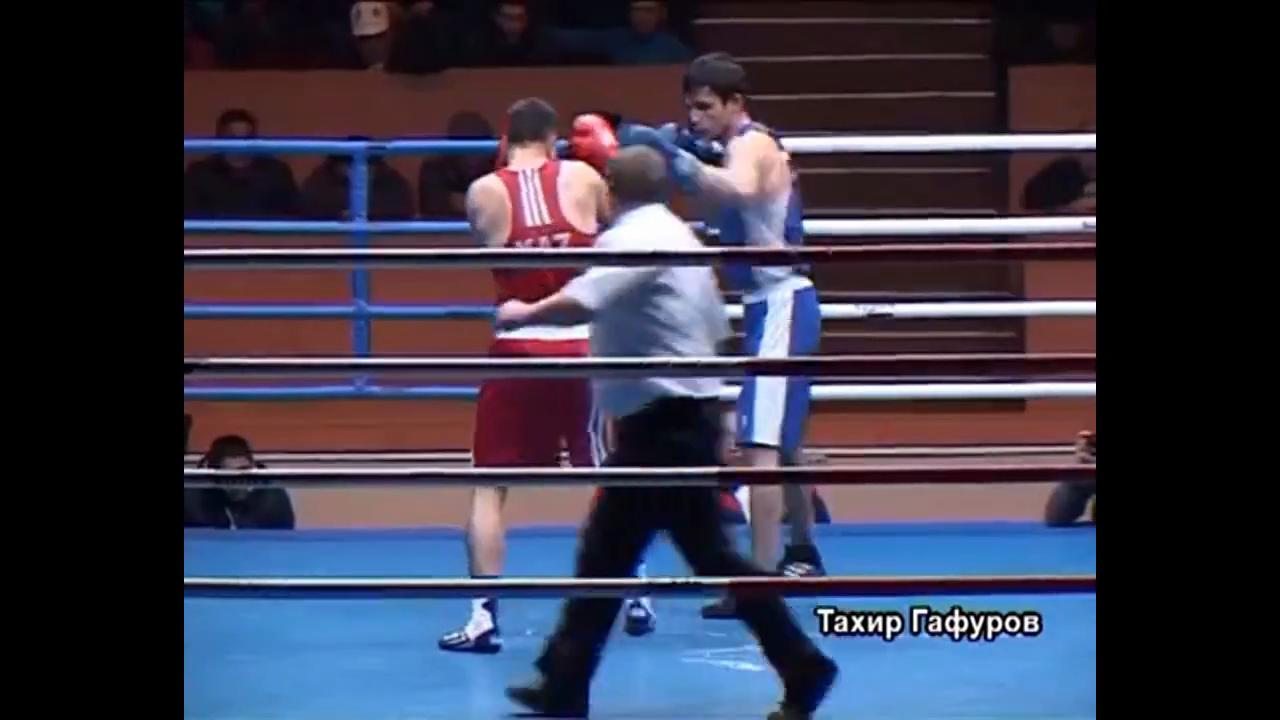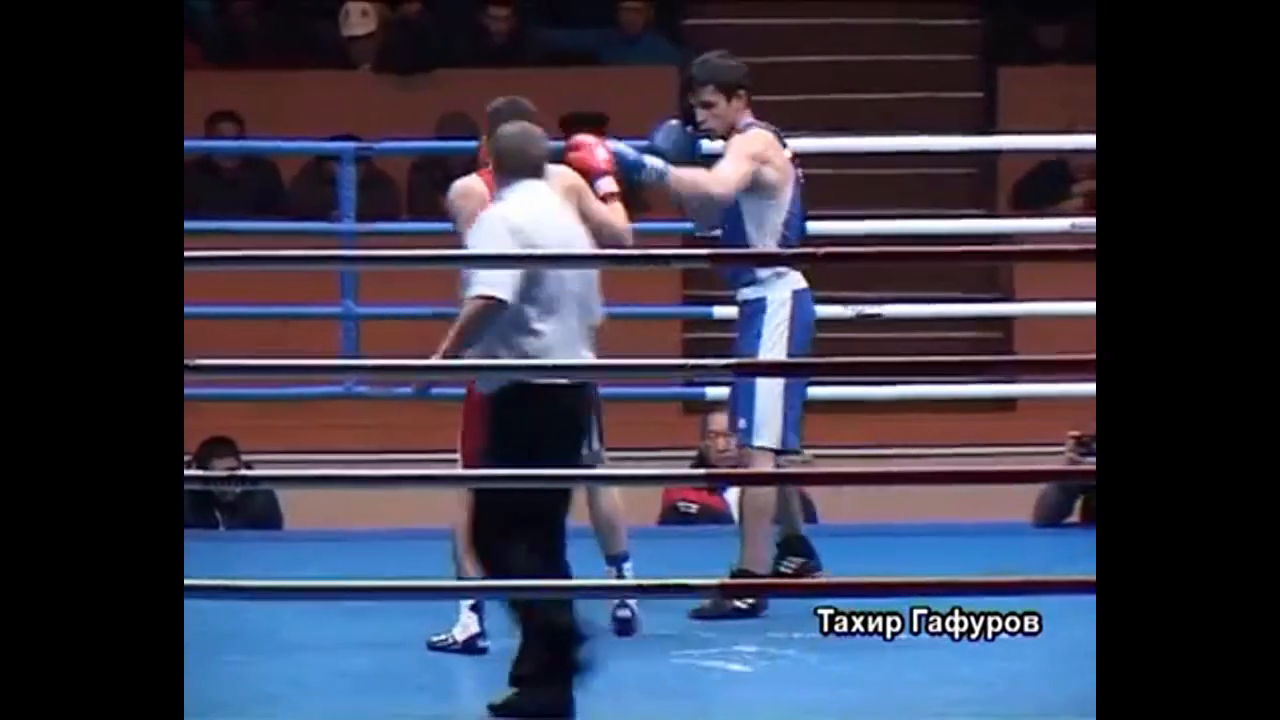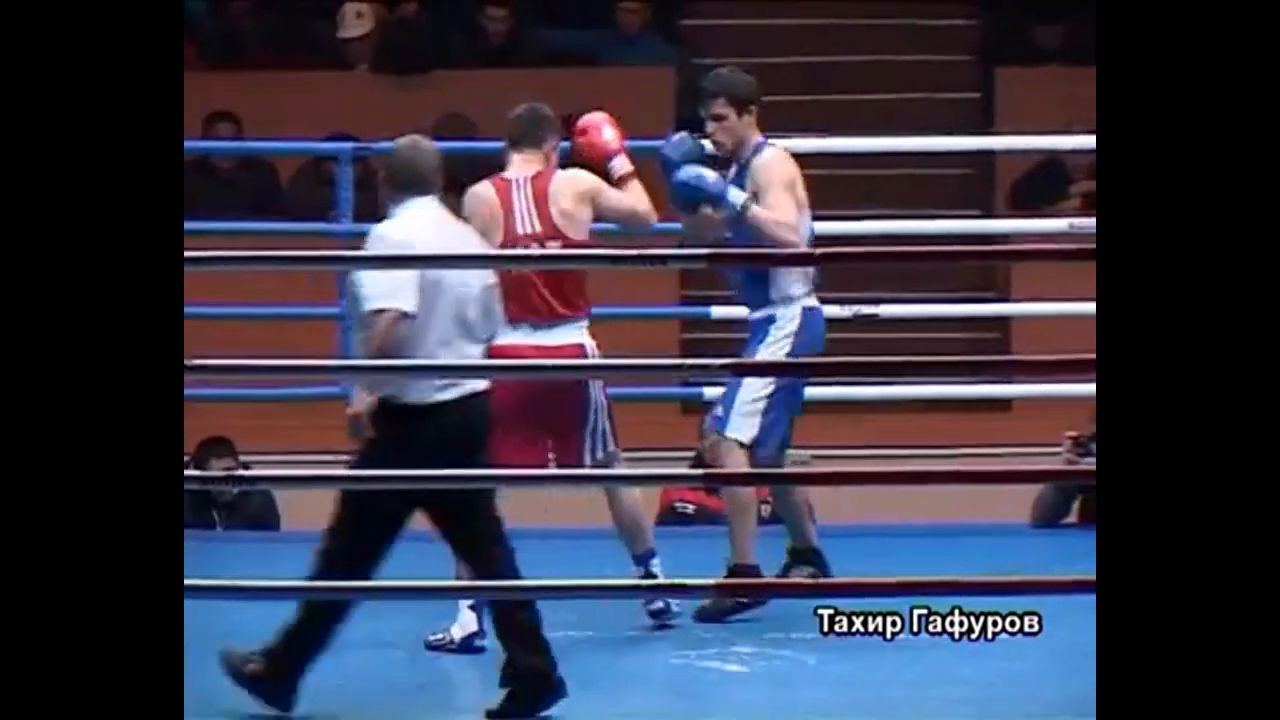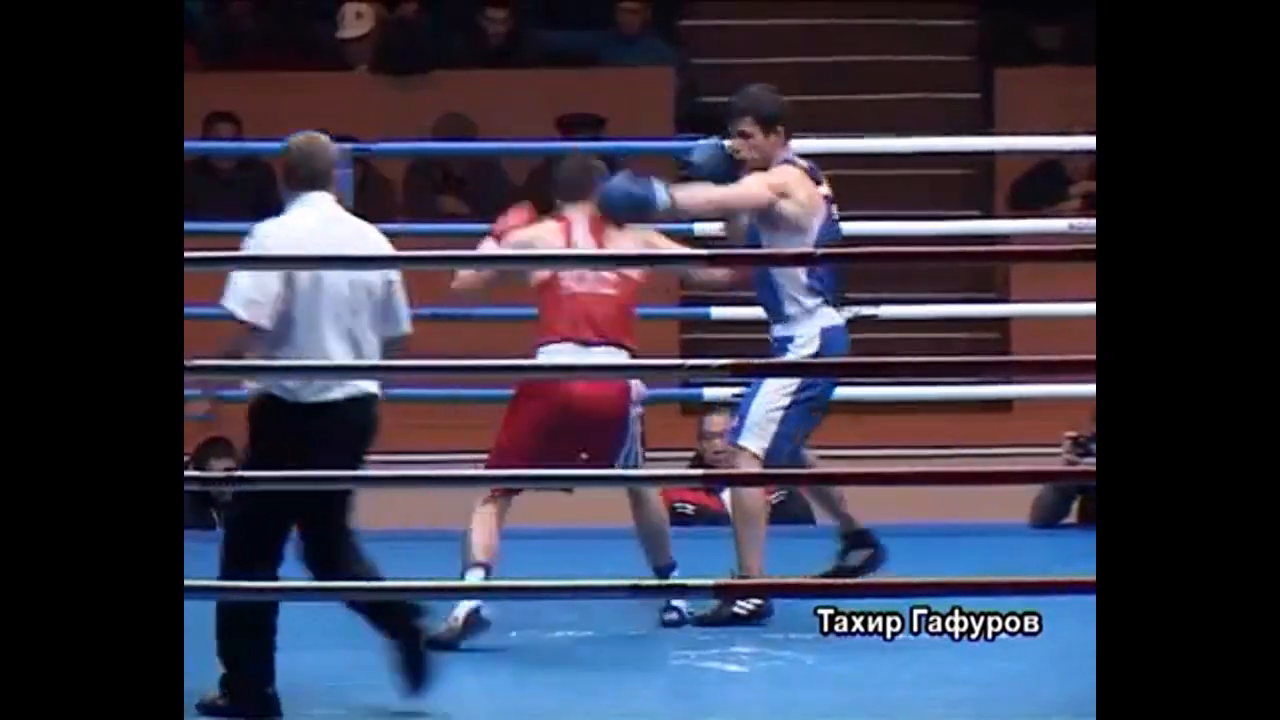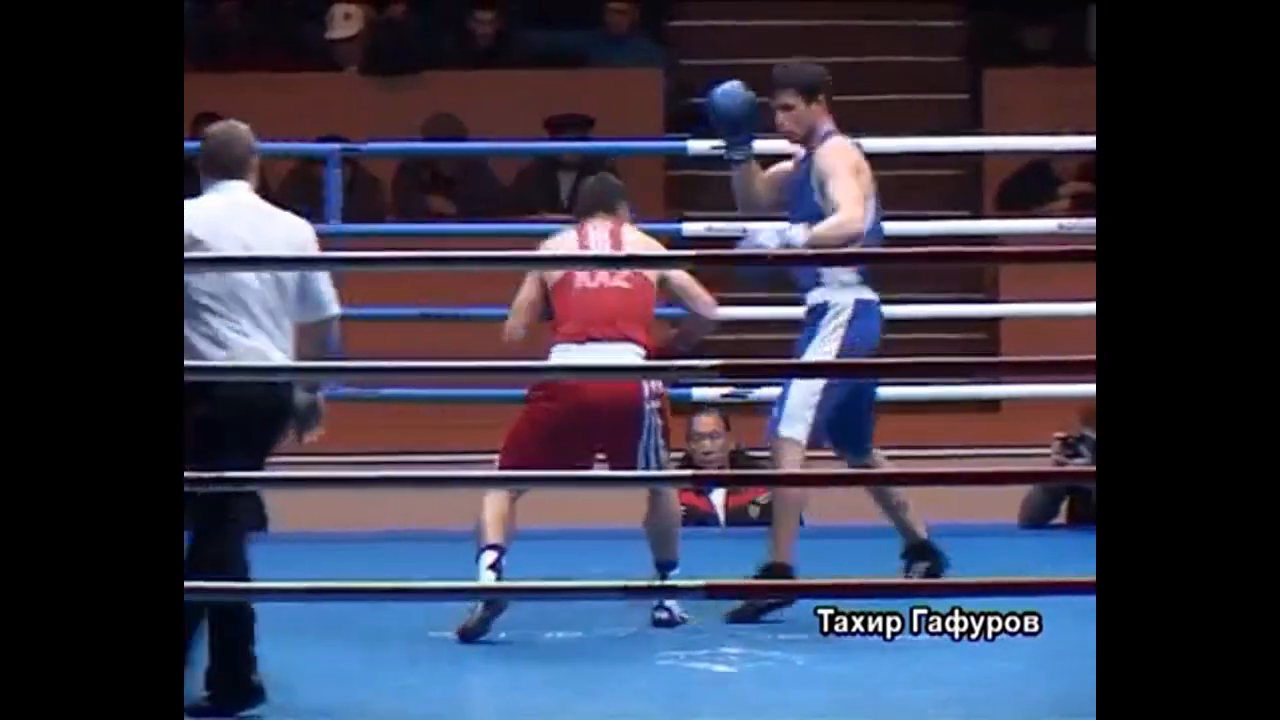
dt=0.2s
person 1, frame 1
left shoulder: (628, 238)
right shoulder: (683, 239)
left elbow: (579, 301)
right elbow: (713, 331)
left wrist: (524, 314)
left hip: (664, 418)
right hip: (683, 413)
left knee: (710, 552)
right knee: (607, 550)
left ankle: (801, 665)
person 1, frame 2
left shoulder: (503, 219)
right shoulder: (569, 221)
left elbow: (488, 302)
right elbow: (590, 317)
left wrist: (443, 358)
left hip: (526, 399)
right hip: (572, 395)
left knee: (498, 538)
right knee: (546, 540)
left ankle: (554, 654)
person 1, frame 3
left shoulder: (391, 237)
right shoulder: (469, 241)
left elbow: (391, 319)
left wrist: (369, 392)
left hip: (409, 418)
right hip: (468, 411)
left knee: (350, 548)
right knee: (483, 551)
left ankle: (278, 673)
person 1, frame 4
left shoulder: (270, 239)
right shoulder: (370, 240)
left elbow: (247, 329)
right elbow: (393, 335)
right wrist: (369, 396)
left hip: (291, 409)
right hip: (353, 408)
left knee: (252, 545)
right knee: (327, 542)
right ankle: (399, 618)
person 1, frame 5
left shoulder: (188, 222)
right shoulder: (290, 229)
right elbow: (320, 321)
right wrist: (313, 392)
left hip: (211, 394)
right hip: (272, 393)
left knee: (220, 527)
right knee: (225, 525)
person 2, frame 1
left shoulder: (750, 148)
right shoulder: (748, 149)
left elbow: (738, 190)
right elbow: (723, 214)
left wrist: (677, 161)
right wrist: (683, 161)
left hip: (782, 305)
right hip: (772, 304)
left knee: (761, 444)
right knee: (778, 440)
right ankle: (802, 552)
person 2, frame 2
left shoulder: (754, 144)
right shoulder: (738, 147)
left elbow: (714, 190)
right elbow: (703, 205)
left wrist: (642, 162)
right wrist: (672, 169)
left hip: (776, 305)
right hip: (760, 306)
left knee: (758, 448)
right knee: (762, 442)
left ankle: (750, 584)
right ankle: (795, 551)
person 2, frame 3
left shoulder: (772, 166)
right shoulder: (743, 171)
left elbow: (788, 239)
left wrist: (728, 198)
right wrist: (689, 194)
left hip: (790, 322)
right hip: (769, 321)
left knee: (728, 444)
right knee: (750, 442)
left ankle: (743, 575)
right ankle: (805, 555)
person 2, frame 4
left shoulder: (778, 180)
right shoulder: (796, 180)
left elbow: (713, 202)
right elbow: (735, 226)
left wrist: (648, 195)
left hip: (811, 338)
right hip: (804, 333)
left knee: (747, 454)
right knee: (783, 453)
left ankle: (751, 591)
right ankle: (857, 538)
person 2, frame 5
left shoulder: (835, 152)
right shoulder: (810, 158)
left elbow: (852, 223)
right elbow: (754, 200)
left wrist: (784, 238)
right wrist: (738, 144)
left hip: (843, 313)
right hip: (838, 313)
left knee: (787, 440)
right knee: (854, 449)
left ankle: (778, 571)
right ankle: (922, 550)
person 3, frame 1
left shoulder: (482, 191)
right shoulder: (581, 177)
right wrist: (610, 160)
left hip: (520, 349)
right hip: (580, 346)
left knee: (489, 485)
left ankle: (484, 616)
person 3, frame 2
left shoulder: (464, 192)
right shoulder: (564, 181)
right elbow: (622, 235)
right wrist: (601, 173)
left knee: (477, 490)
right knee: (592, 471)
left ankle: (470, 618)
right ankle: (623, 594)
person 3, frame 3
left shoulder: (479, 198)
right shoulder: (577, 184)
right elbow: (645, 218)
right wrist: (616, 158)
left hip: (513, 358)
right hip: (573, 356)
right knee: (612, 476)
left ankle: (469, 618)
right ankle: (655, 588)
person 3, frame 4
left shoulder: (536, 235)
right shoulder: (633, 239)
left elbow: (465, 283)
right elbow: (712, 273)
left wrist: (497, 238)
left hip: (552, 379)
right hip: (615, 385)
left knee: (493, 495)
right knee: (640, 486)
left ankle: (470, 599)
right ankle: (669, 595)
person 3, frame 5
left shoulder: (553, 250)
right shoulder: (647, 247)
left elbow: (515, 332)
right elbow: (707, 313)
right wrist: (677, 342)
left hip: (565, 376)
right hip: (628, 377)
left knee: (504, 482)
right knee: (658, 483)
left ankle: (491, 576)
right ankle: (668, 597)
